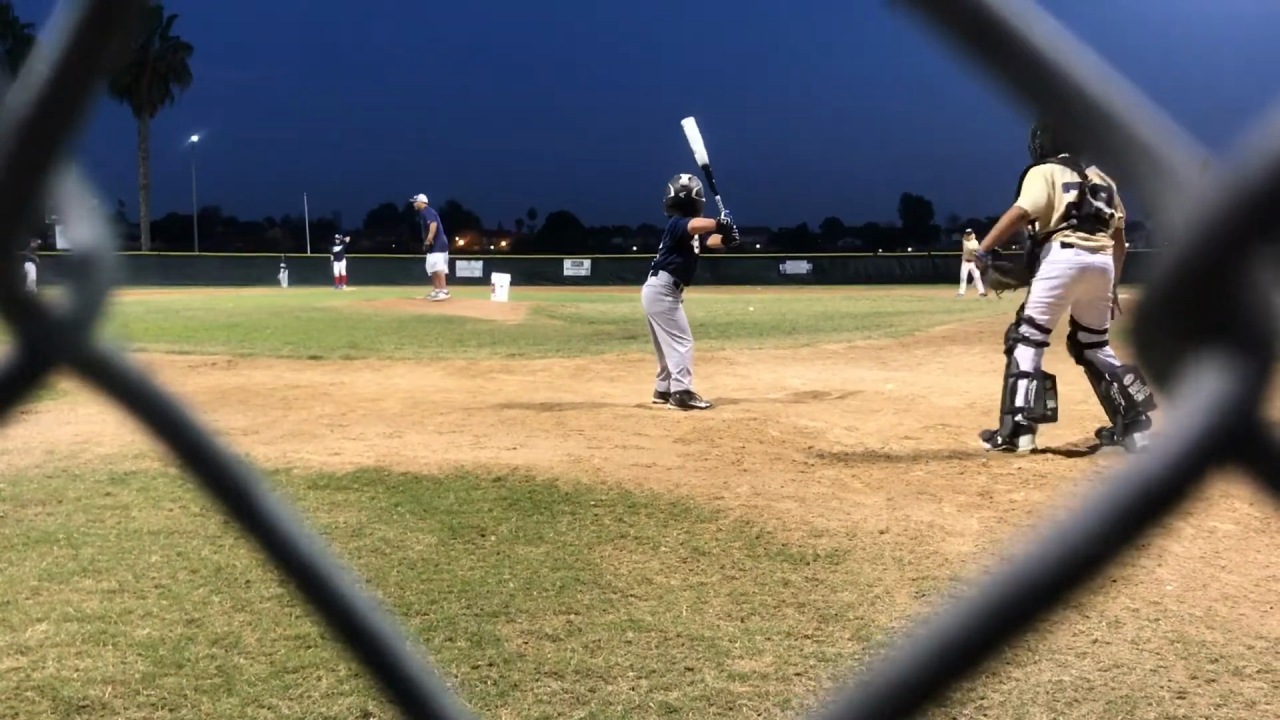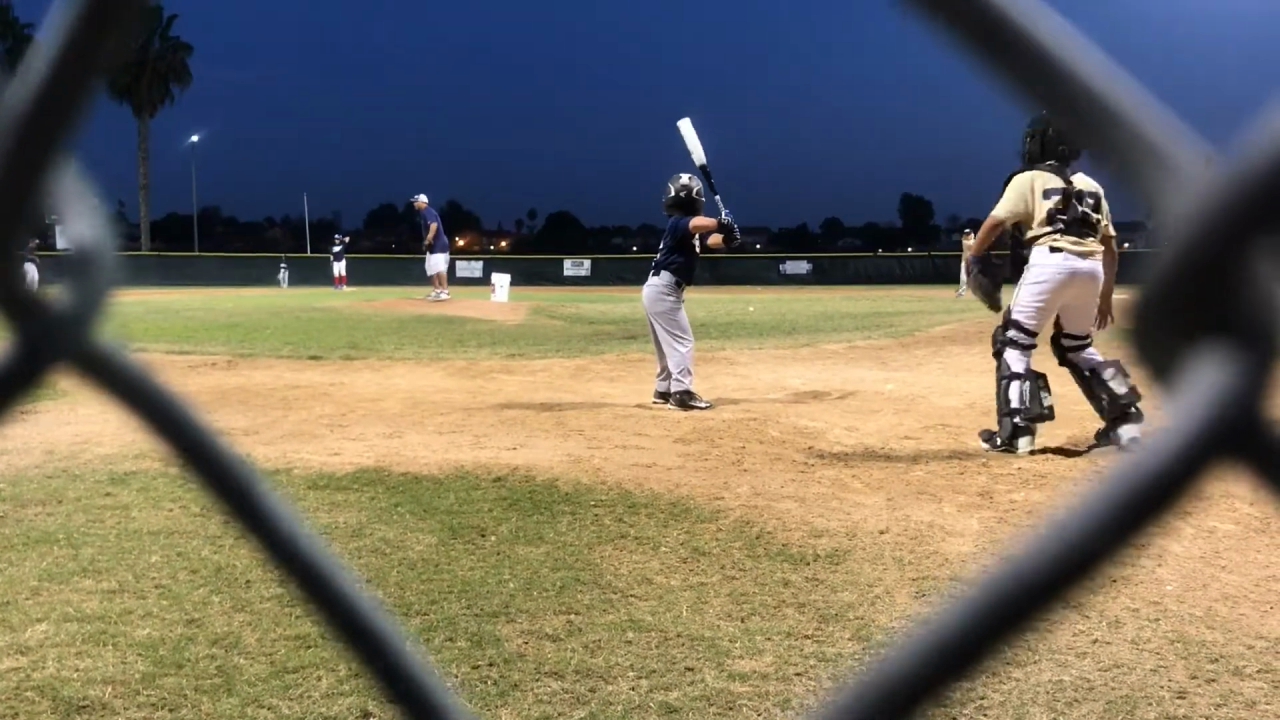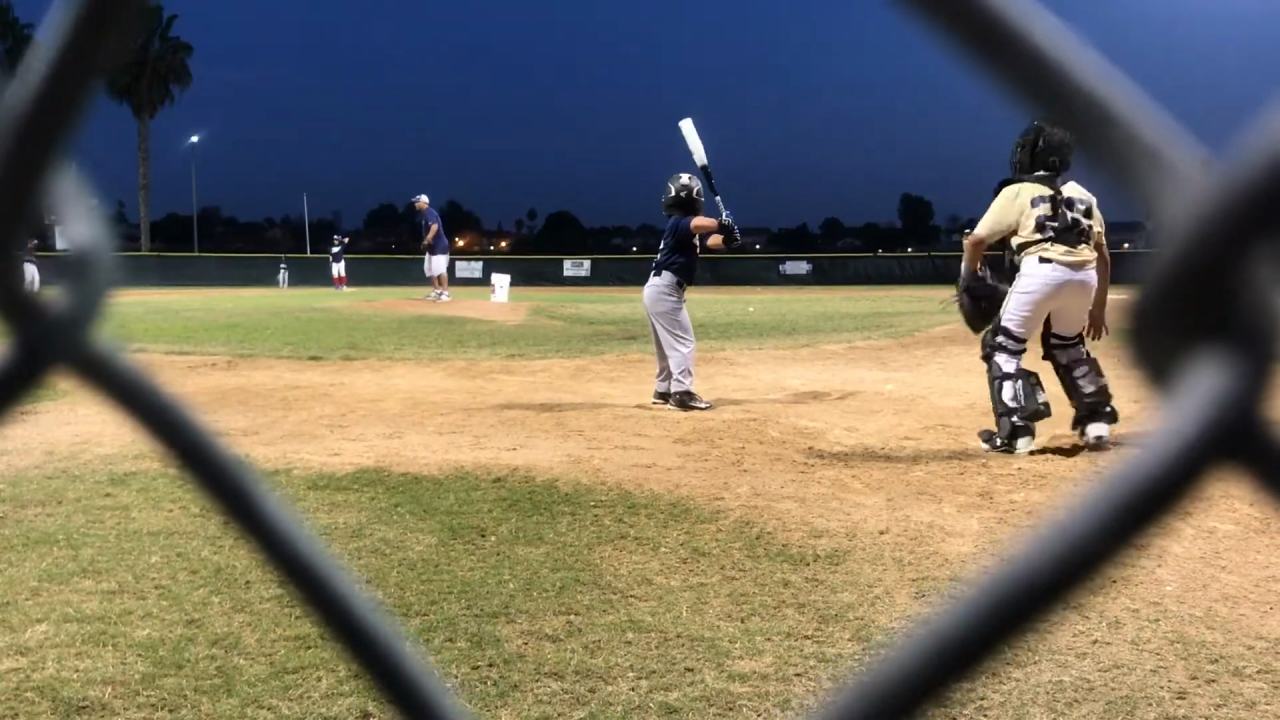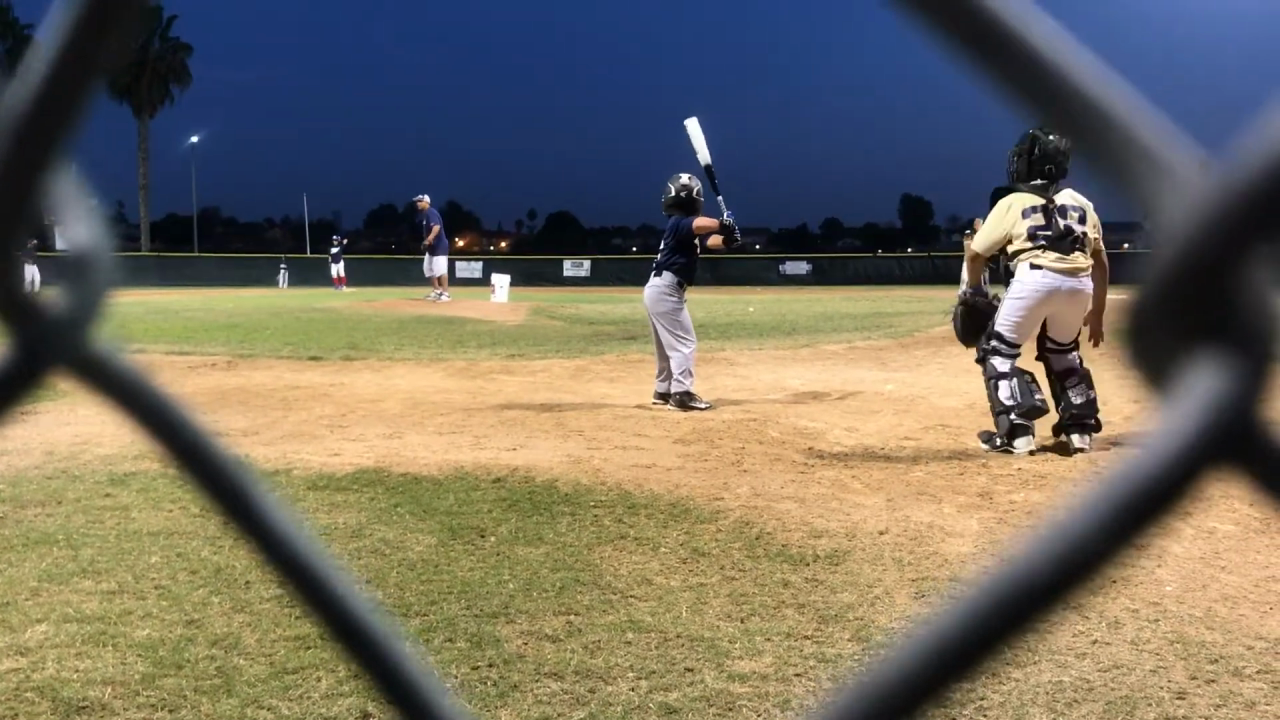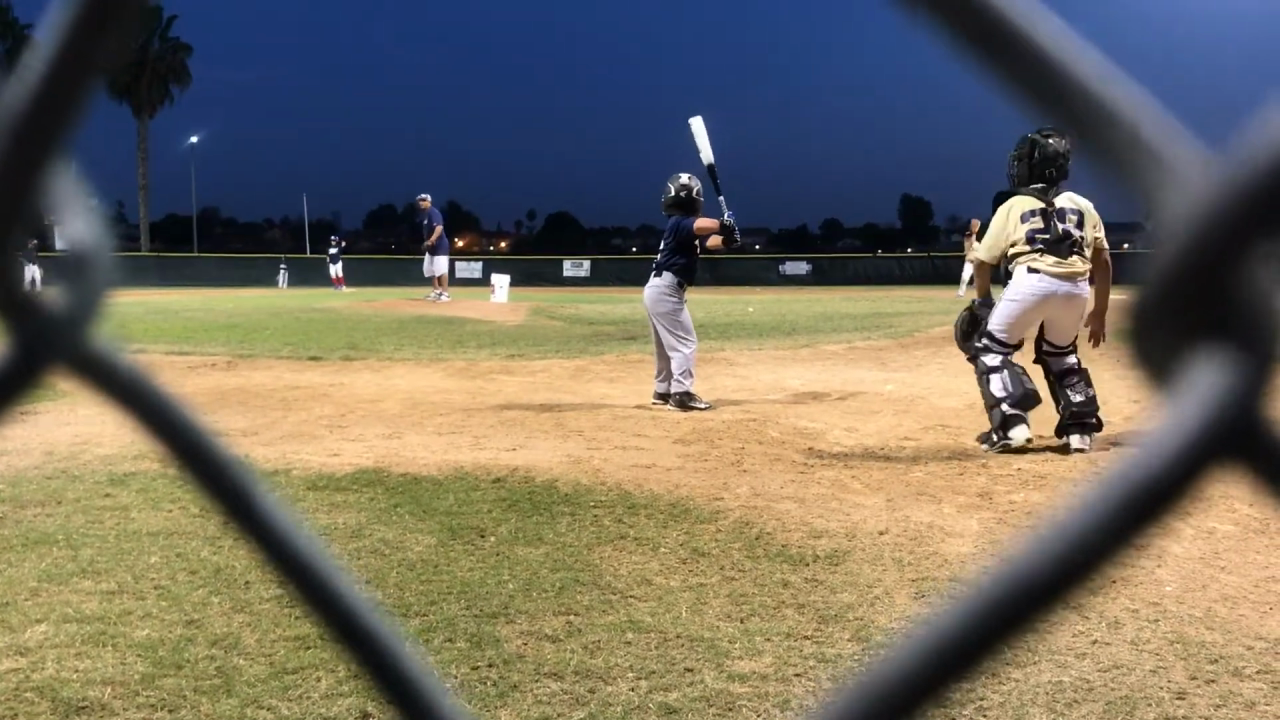
dt=0.1s
person 1, frame 1
left shoulder: (1044, 172)
right shoulder: (1101, 178)
left elbow: (1021, 213)
right elbow: (1118, 236)
left wrist: (983, 250)
right wrist: (1112, 287)
left hip: (1063, 258)
right hip: (1102, 261)
left knee: (1026, 341)
right knee: (1095, 346)
left ankle: (1016, 430)
right ankle: (1134, 426)
person 1, frame 2
left shoulder: (1027, 181)
right shoulder: (1091, 185)
left elbow: (993, 224)
right elbow: (1110, 246)
left wrist: (974, 256)
right wrist: (1106, 296)
left hip: (1051, 263)
right hip: (1091, 266)
left knee: (1012, 344)
right knee: (1079, 348)
left ankle: (1016, 432)
right ankle: (1125, 421)
person 1, frame 3
left shoulder: (1016, 192)
right shoulder: (1083, 195)
left elbow: (977, 240)
right elbow: (1103, 256)
left wrist: (970, 275)
right wrist: (1099, 307)
left hip: (1041, 272)
right hip: (1084, 275)
left knee: (1003, 348)
right knee: (1068, 347)
left ankle: (1015, 432)
right ankle: (1096, 420)
person 1, frame 4
left shoulder: (1011, 203)
right shoulder: (1081, 203)
left elbow: (976, 254)
right elbow: (1100, 262)
left wrist: (975, 289)
right wrist: (1097, 312)
left hip: (1035, 279)
right hip: (1078, 283)
left knee: (998, 353)
right knee: (1062, 352)
left ankle: (1016, 431)
right ankle: (1079, 428)
person 1, frame 5
left shoulder: (1012, 206)
right shoulder: (1082, 204)
left elbow: (983, 261)
right elbow: (1103, 262)
left wrist: (984, 302)
right wrist: (1100, 312)
left hip: (1032, 282)
right hip: (1076, 287)
left knee: (989, 350)
right knee: (1059, 353)
left ankle: (1011, 425)
right ankle: (1080, 428)
person 2, frame 1
left shoulder: (686, 227)
right shoulder: (677, 223)
left elbow: (709, 240)
right elbow: (695, 225)
left wrist: (726, 238)
right wrist: (719, 223)
left hip: (661, 291)
right hip: (661, 291)
left knee: (668, 342)
right knee: (680, 342)
left ankle: (664, 390)
right ankle: (680, 393)
person 2, frame 2
left shoulder: (682, 225)
right shoulder: (678, 223)
left elbow: (708, 239)
right elbow: (697, 224)
left wrist: (726, 238)
right wrist: (720, 222)
left hip: (661, 290)
right hip: (663, 290)
left knee: (668, 342)
right knee: (681, 342)
left ankle: (664, 389)
right ankle: (681, 393)
person 2, frame 3
left shoulder: (683, 225)
right shoulder: (678, 223)
left elbow: (708, 240)
right elbow: (698, 224)
left wrist: (727, 239)
right wrist: (720, 223)
left hip: (661, 290)
right hip: (664, 290)
left knee: (668, 343)
right knee: (682, 342)
left ankle: (663, 390)
right ankle: (681, 394)
person 2, frame 4
left shoulder: (681, 225)
right shoulder: (680, 223)
left elbow: (707, 241)
right elbow: (701, 224)
left wrist: (726, 240)
right wrist: (721, 223)
left hip: (660, 290)
right hip: (665, 290)
left knee: (668, 343)
right knee: (684, 342)
left ankle: (664, 390)
right ankle: (681, 394)
person 2, frame 5
left shoulder: (681, 225)
right shoulder: (679, 223)
left elbow: (706, 242)
right elbow: (702, 226)
left wrist: (726, 240)
right wrist: (722, 224)
left hip: (660, 290)
right hip: (666, 291)
left knee: (667, 344)
right knee: (684, 343)
left ankle: (663, 391)
right ankle: (681, 394)
